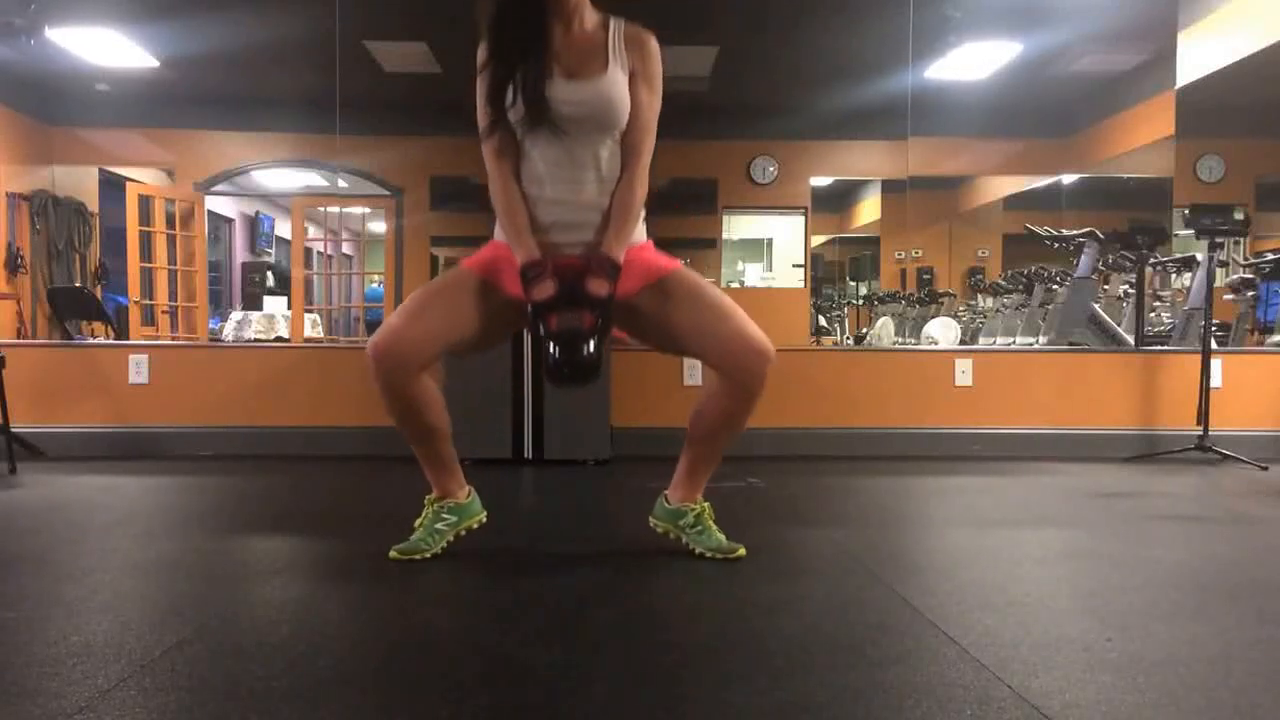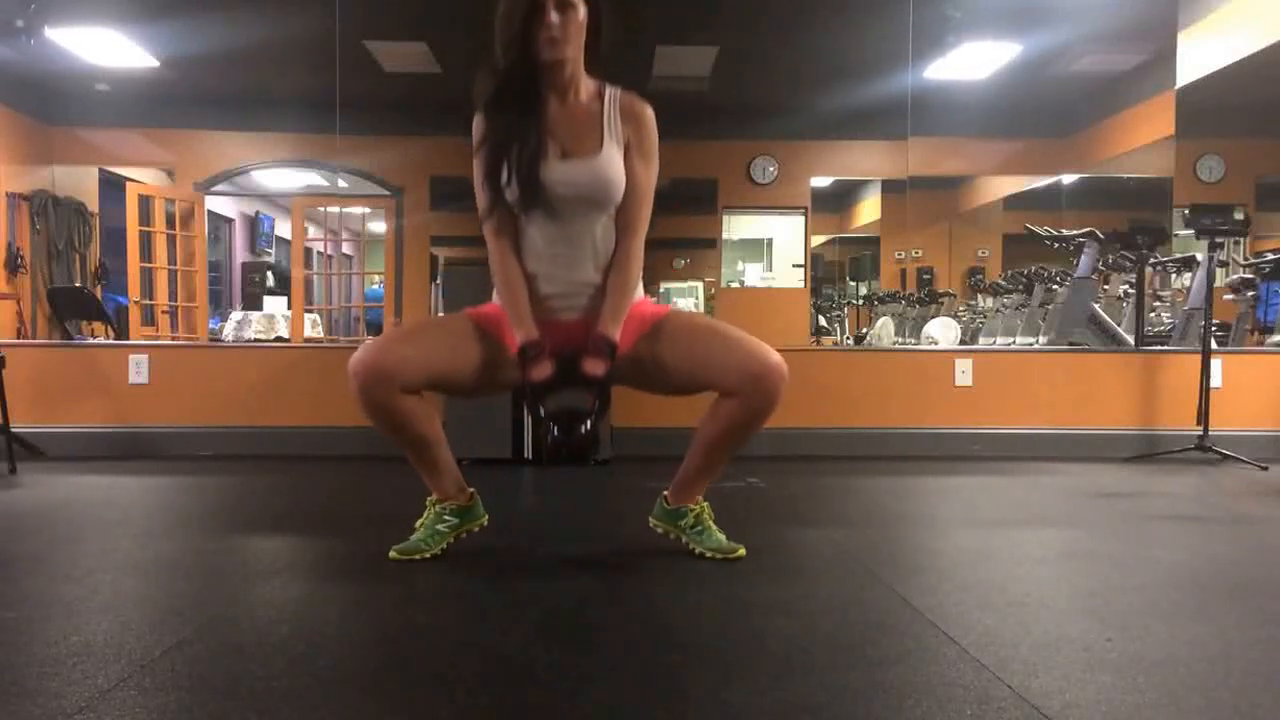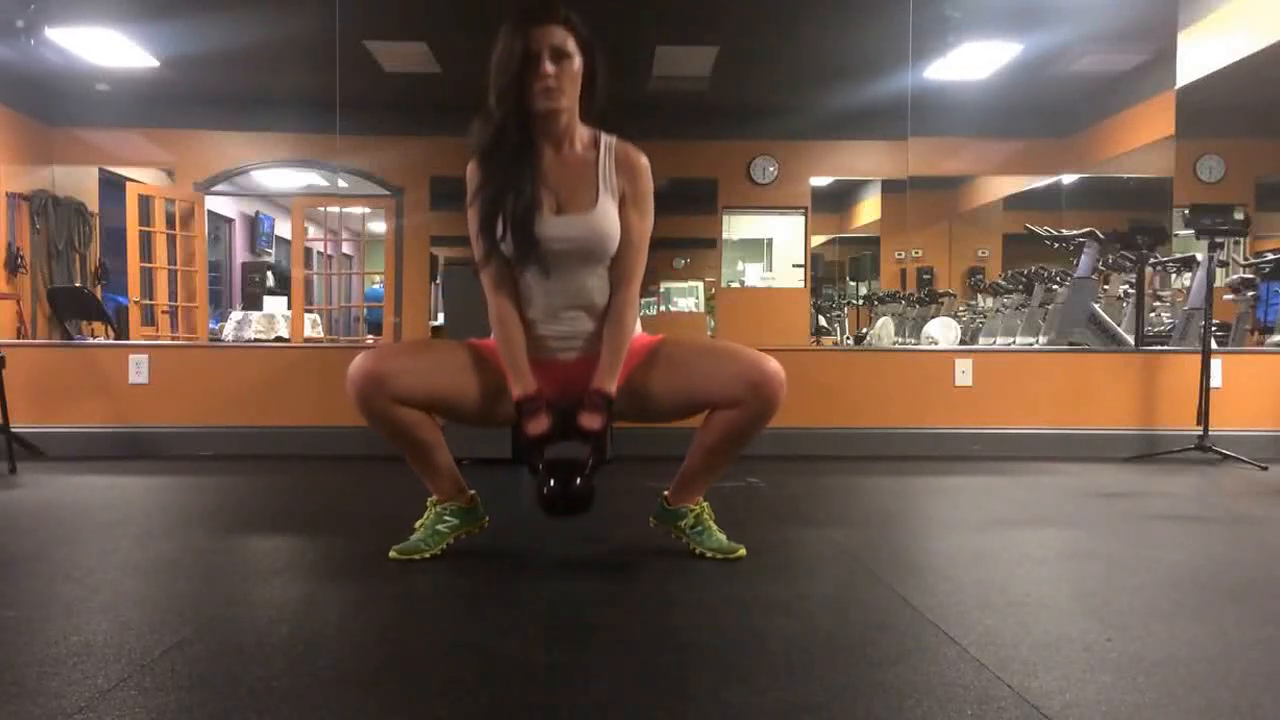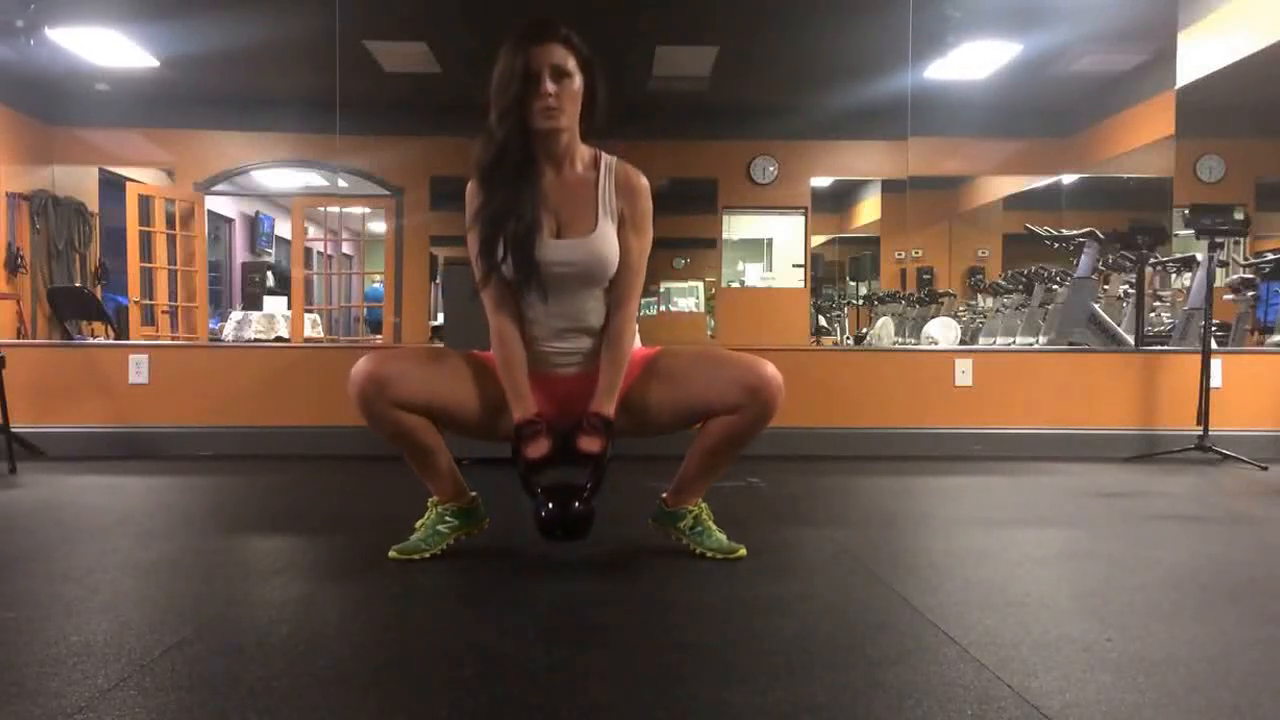
dt=0.2s
person 1, frame 1
right shoulder: (500, 45)
left elbow: (637, 163)
right elbow: (500, 162)
left wrist: (607, 260)
right wrist: (532, 265)
left hip: (623, 253)
right hip: (518, 253)
left knee: (751, 355)
right knee: (390, 351)
left ankle: (683, 502)
right ankle: (452, 498)
person 1, frame 2
left shoulder: (631, 117)
right shoulder: (494, 120)
left elbow: (632, 240)
right elbow: (499, 237)
left wrist: (604, 342)
right wrist: (530, 348)
left hip: (620, 322)
right hip: (519, 323)
left knee: (764, 374)
right knee: (372, 369)
left ankle: (682, 505)
right ankle: (453, 503)
person 1, frame 3
left shoulder: (626, 166)
right shoulder: (488, 168)
left elbow: (627, 292)
right elbow: (498, 291)
left wrist: (600, 395)
right wrist: (527, 400)
left hip: (614, 358)
right hip: (520, 363)
left knee: (763, 382)
right knee: (369, 378)
left ankle: (682, 504)
right ankle: (454, 504)
person 1, frame 4
left shoulder: (625, 185)
right shoulder: (489, 187)
left elbow: (625, 311)
right elbow: (499, 311)
left wrist: (600, 417)
right wrist: (526, 420)
left hip: (612, 375)
right hip: (520, 378)
left knee: (762, 386)
right knee: (370, 381)
left ankle: (681, 506)
right ankle: (454, 505)
